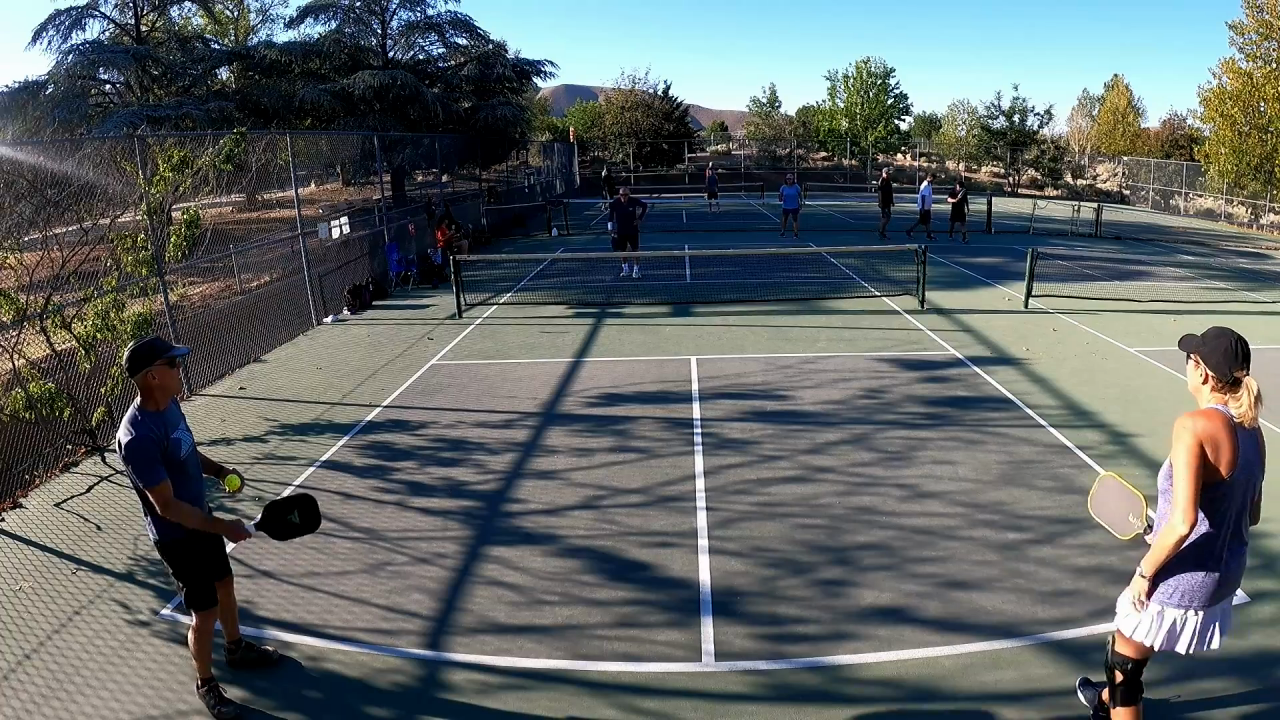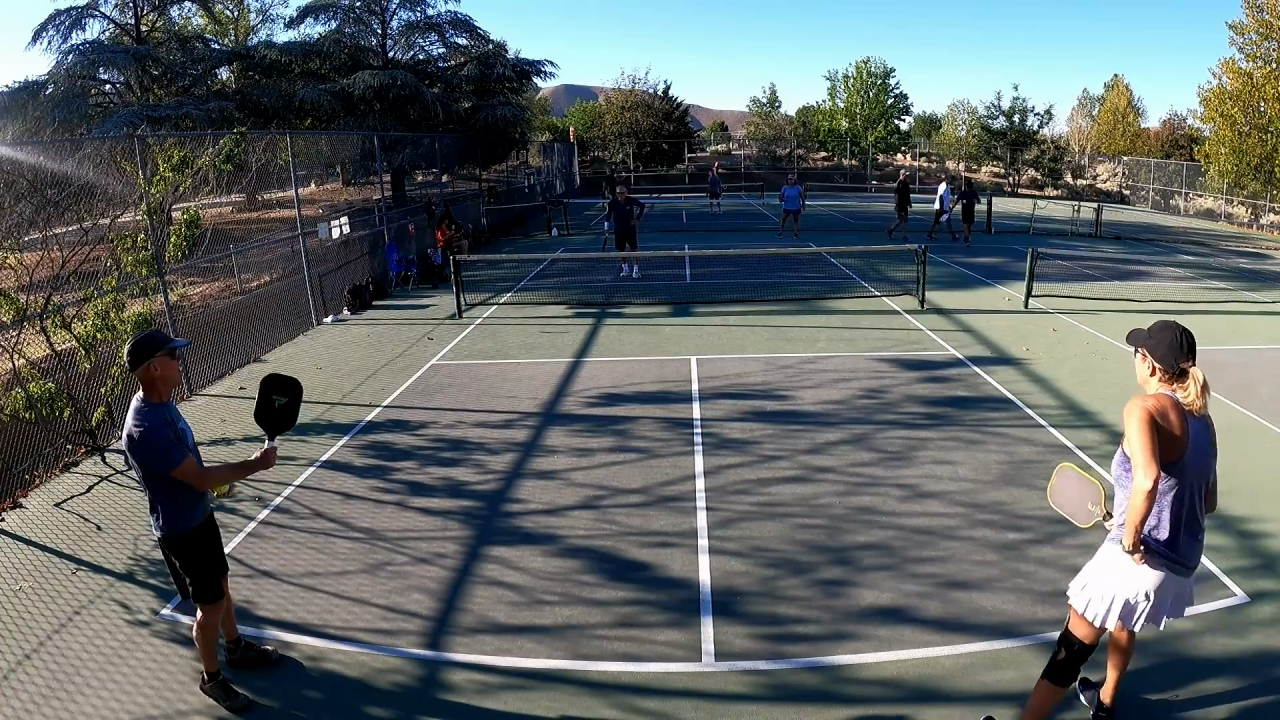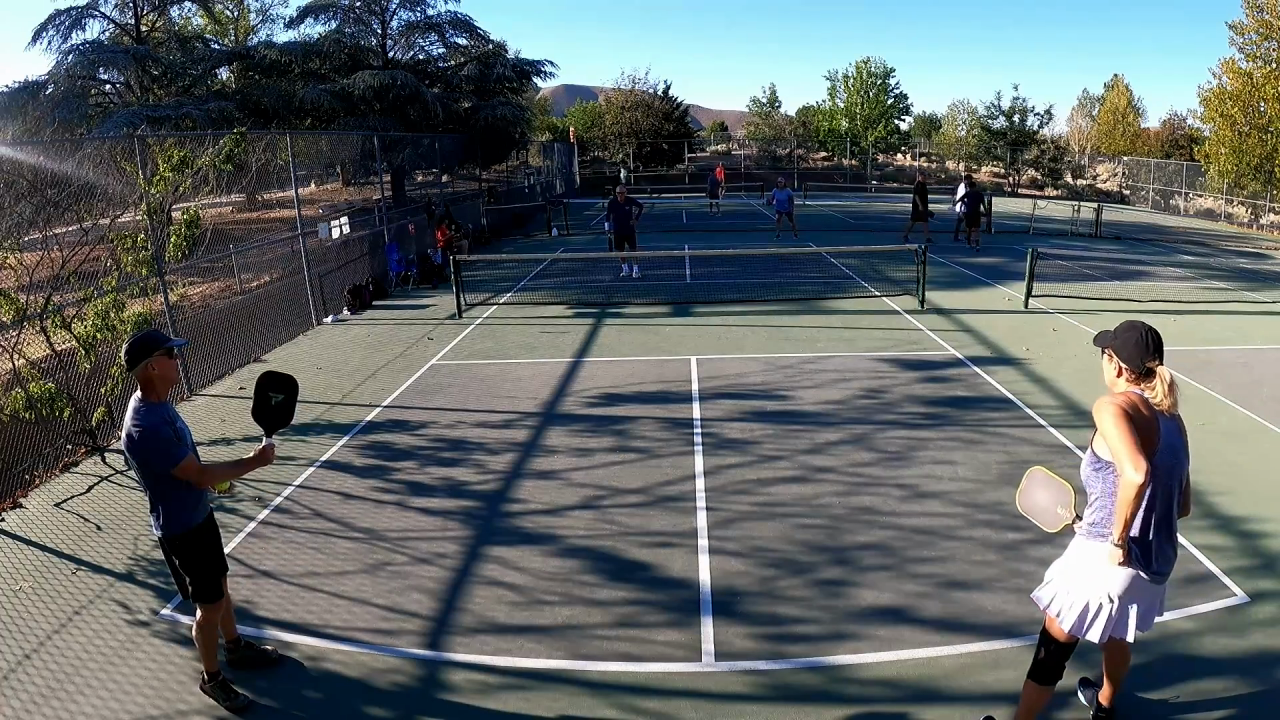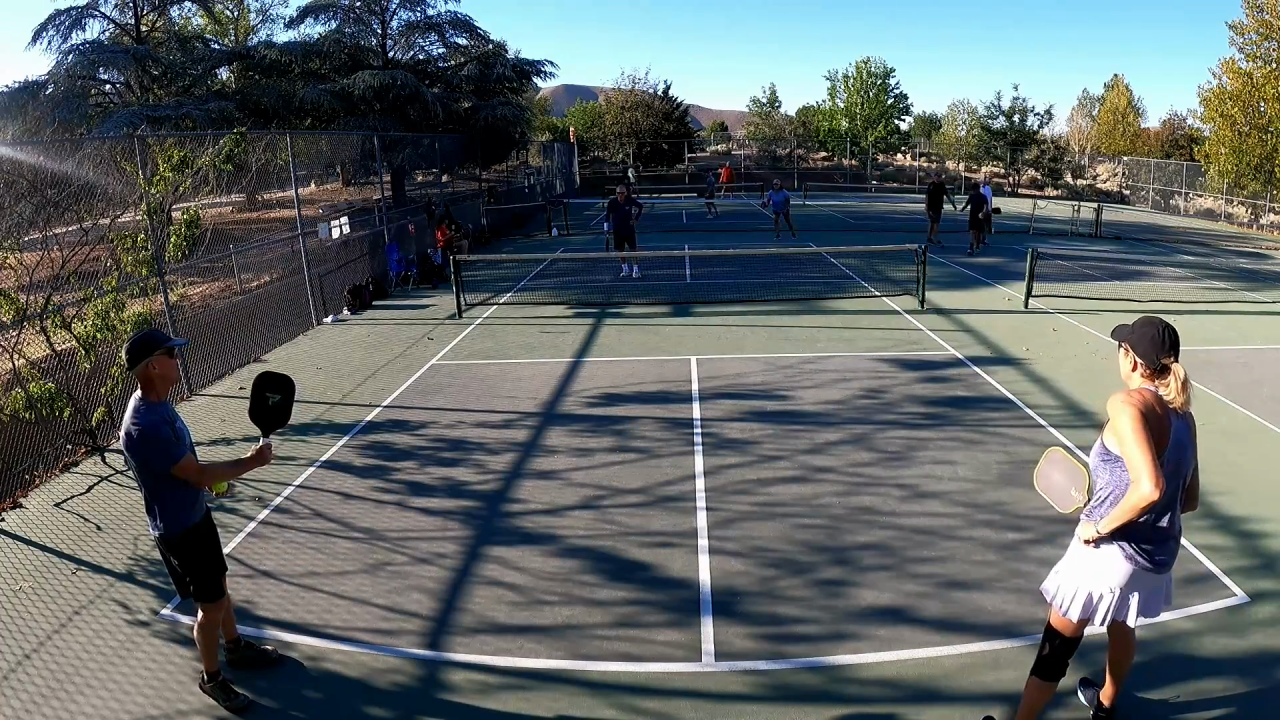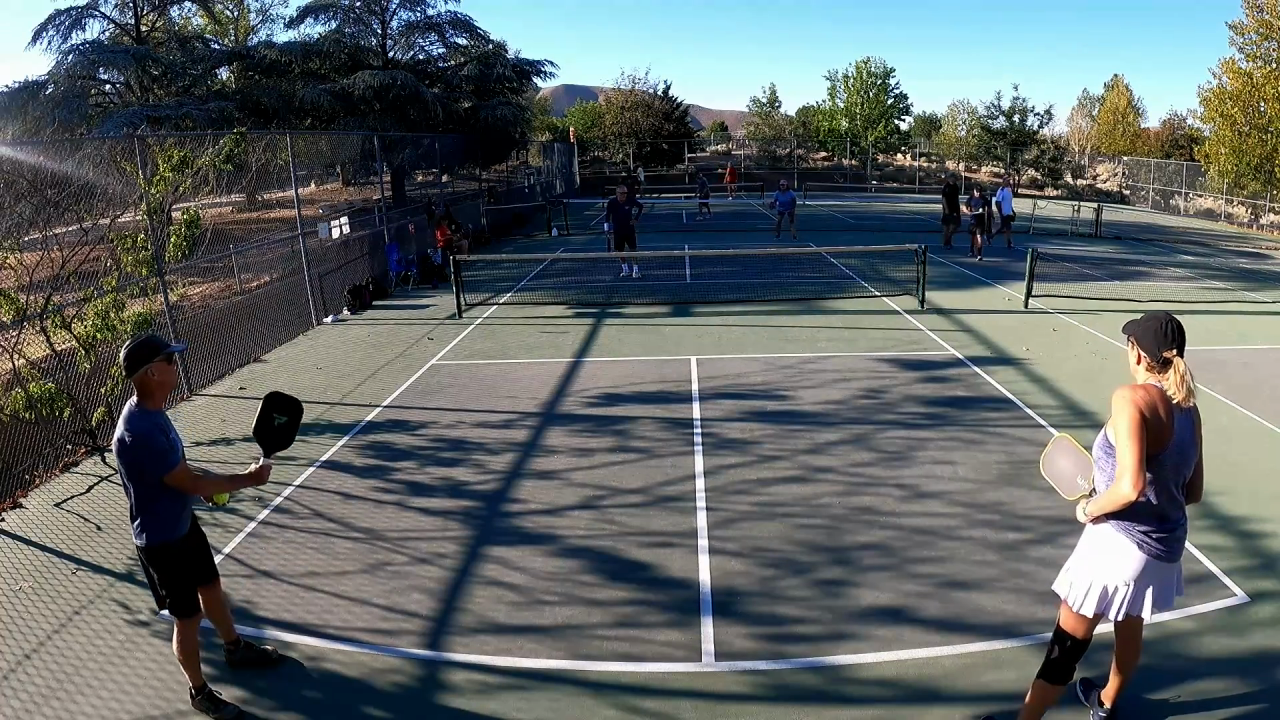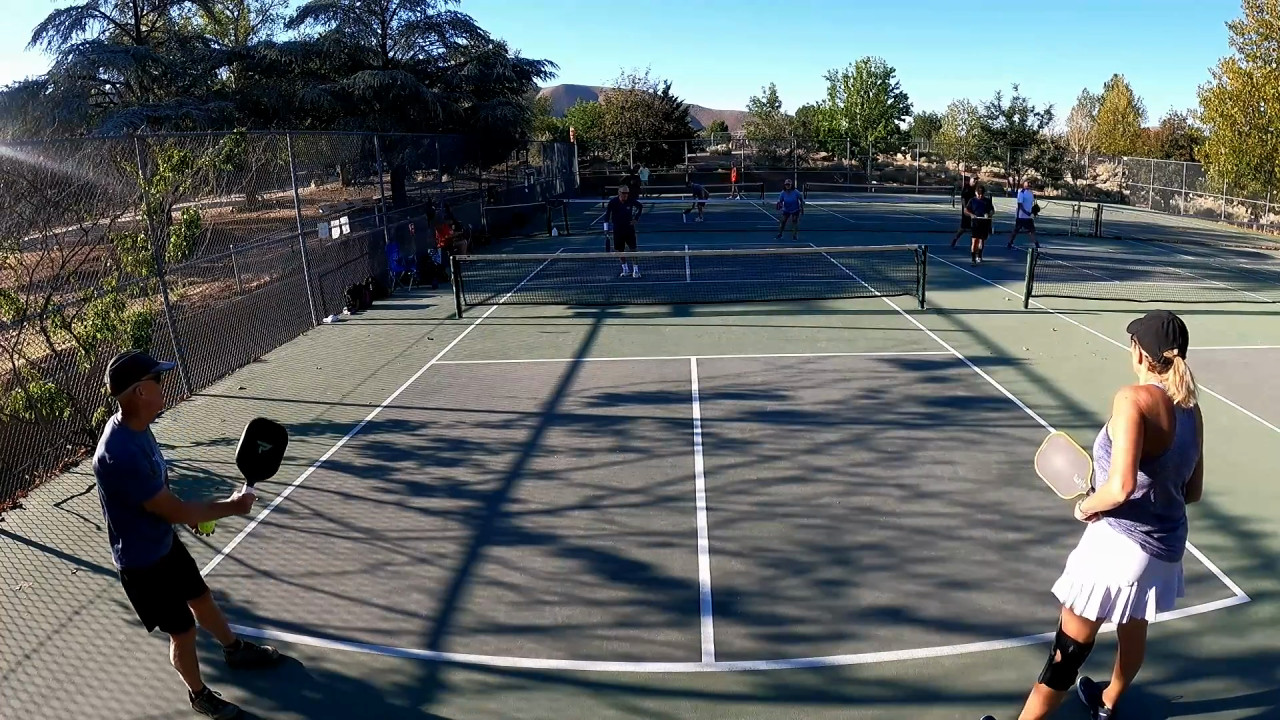
dt=0.5s
person 1, frame 1
left shoulder: (1195, 426)
right shoulder: (1251, 431)
left elbow: (1182, 524)
right elbow: (1250, 515)
left wrist: (1143, 573)
left hip: (1182, 580)
right hip: (1223, 575)
left knee: (1122, 665)
right knee: (1142, 648)
person 1, frame 2
left shoulder: (1144, 408)
right shoulder: (1201, 419)
left elbow: (1146, 479)
right elbow: (1207, 502)
left wrist: (1130, 541)
left hip: (1136, 561)
right hip: (1180, 562)
left knee: (1070, 651)
right knee: (1123, 625)
person 1, frame 3
left shoulder: (1114, 406)
right shoulder: (1172, 419)
left elbow: (1136, 474)
right elbow: (1181, 505)
left wrist: (1117, 540)
left hip: (1103, 560)
right hip: (1154, 566)
left knee: (1052, 652)
right knee: (1116, 631)
person 1, frame 4
left shoulder: (1128, 403)
right shoulder: (1183, 416)
left elbow: (1150, 489)
right elbow: (1189, 499)
left wrist: (1097, 527)
left hip: (1109, 553)
right hip: (1155, 559)
left knee: (1056, 648)
right knee: (1122, 629)
person 1, frame 5
left shoulder: (1132, 398)
right shoulder: (1188, 409)
left elbow: (1130, 487)
right elbow: (1192, 491)
left wrist: (1089, 509)
left hip: (1115, 545)
right hip: (1165, 549)
left knee: (1067, 645)
right knee: (1130, 630)
person 1, frame 6
left shoulder: (1134, 399)
right shoulder: (1189, 409)
left elbow: (1119, 489)
right elbow: (1192, 491)
left wrist: (1085, 506)
left hip: (1120, 544)
right hip: (1164, 547)
left knee: (1069, 647)
right knee: (1133, 631)
person 2, frame 1
left shoulder: (169, 405)
right shoulder: (138, 437)
right elbow: (168, 507)
left wrist: (219, 470)
right wrist: (222, 528)
left hip: (201, 517)
right hip: (179, 535)
left knee: (224, 586)
right knee: (205, 613)
left ankle: (236, 648)
right ankle: (207, 686)
person 2, frame 2
left shoulder: (161, 402)
right shoulder: (147, 427)
right elbow: (198, 479)
left wrist: (217, 476)
right wrist: (253, 465)
left hip: (199, 515)
right hip: (180, 530)
left knee: (221, 585)
right knee: (210, 605)
left ankle: (236, 648)
right ankle: (211, 677)
person 2, frame 3
left shoulder: (157, 402)
right shoulder: (146, 426)
right elbow: (199, 475)
left wrist: (215, 475)
right wrist: (253, 461)
left hip: (199, 514)
right hip: (181, 529)
left knee: (220, 586)
right knee: (210, 606)
left ankle: (236, 648)
right ankle: (211, 678)
person 2, frame 4
left shoulder: (157, 403)
right shoulder: (145, 425)
right elbow: (198, 475)
left wrist: (210, 475)
right wrist: (251, 462)
left hip: (195, 514)
right hip: (177, 529)
left knee: (219, 586)
right knee: (212, 604)
left ankle: (236, 648)
right ankle: (211, 677)
person 2, frame 5
left shoulder: (153, 410)
right shoulder: (138, 433)
right elbow: (191, 484)
left wrist: (201, 480)
right wrist: (247, 479)
left hip: (183, 524)
right hip: (161, 540)
left knee: (211, 588)
right knee: (188, 619)
left ankle: (235, 648)
person 2, frame 6
left shoulder: (137, 427)
right shoulder: (120, 454)
right elbow: (173, 511)
left wrist: (194, 513)
right wrist: (229, 507)
left hip: (165, 543)
right hip: (142, 562)
left knee: (201, 599)
right knee: (183, 631)
left ankle: (235, 649)
